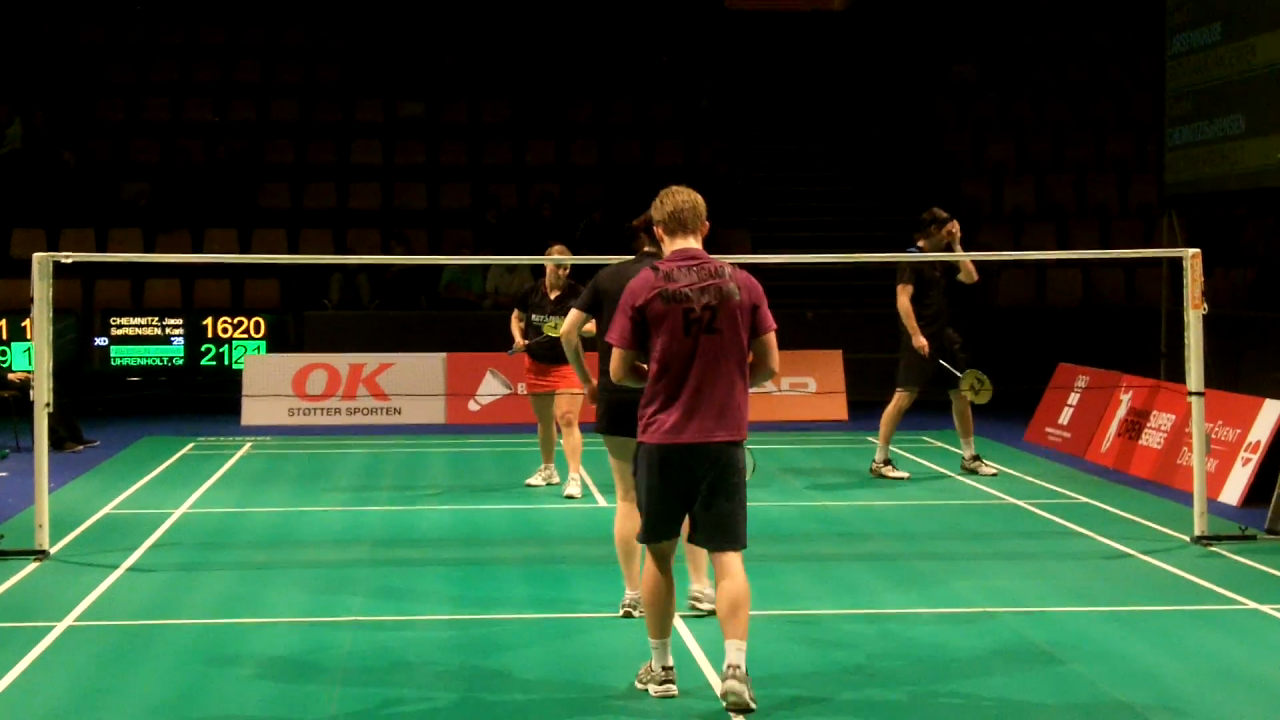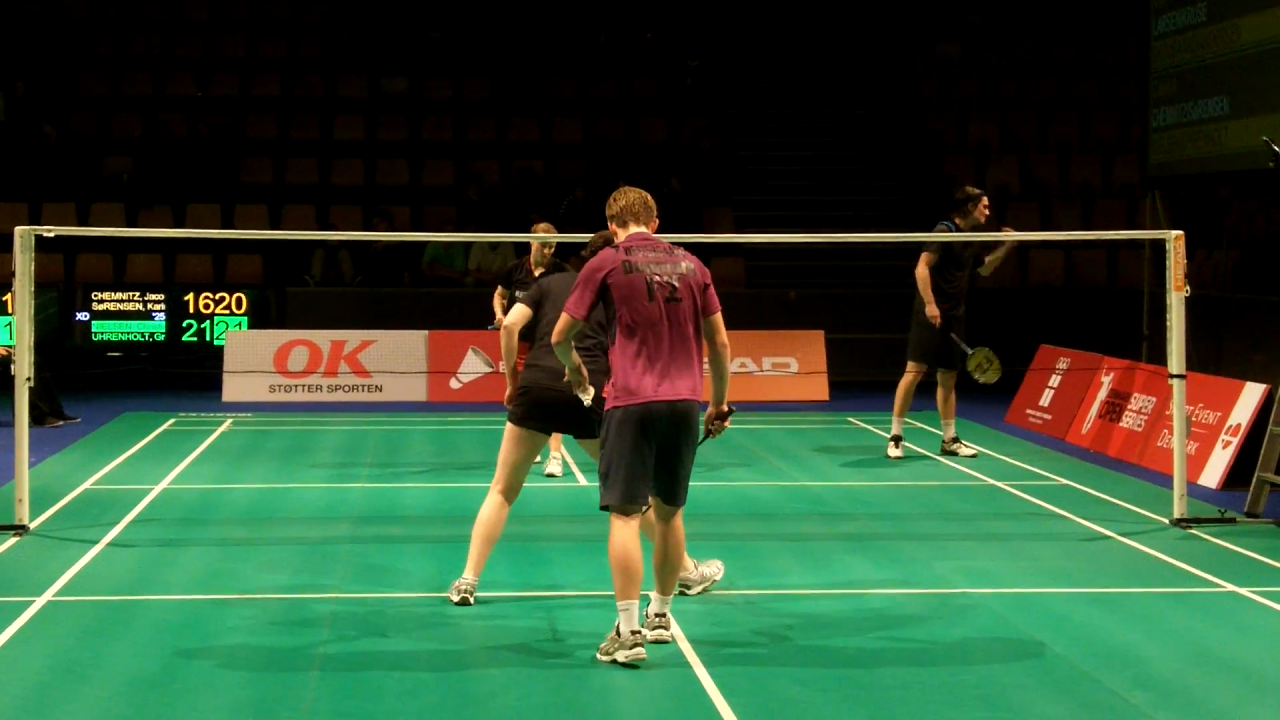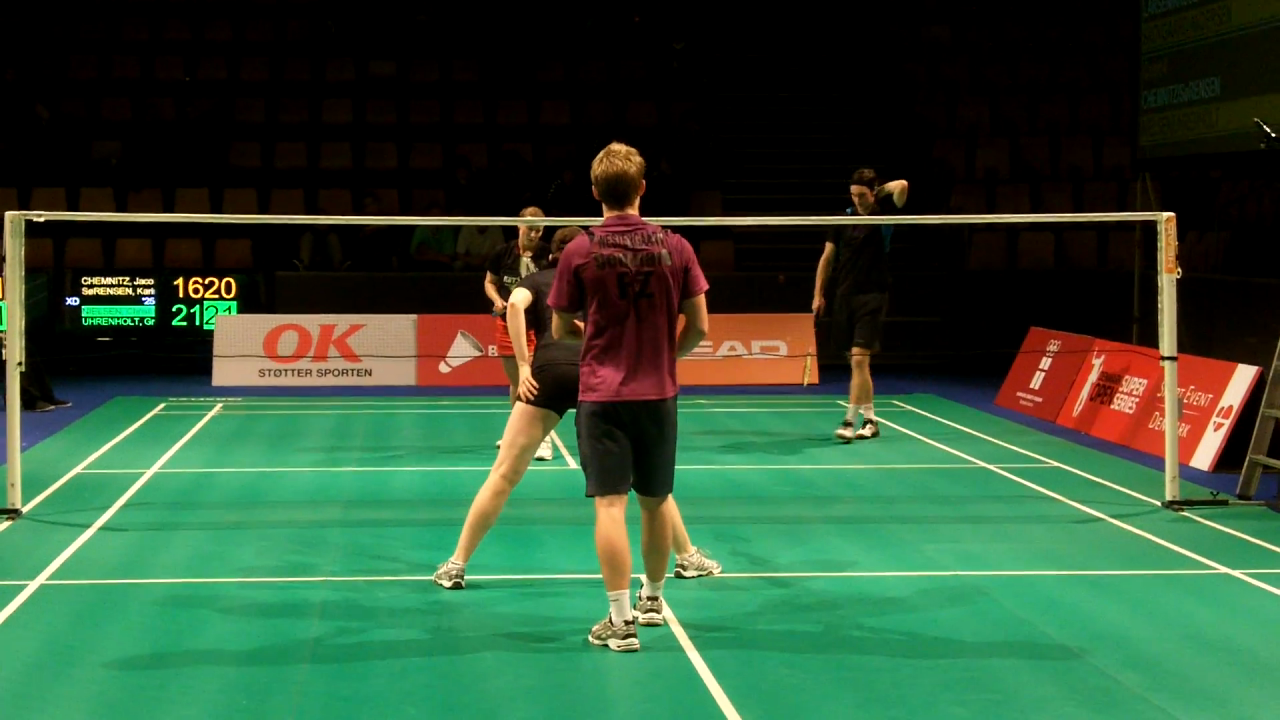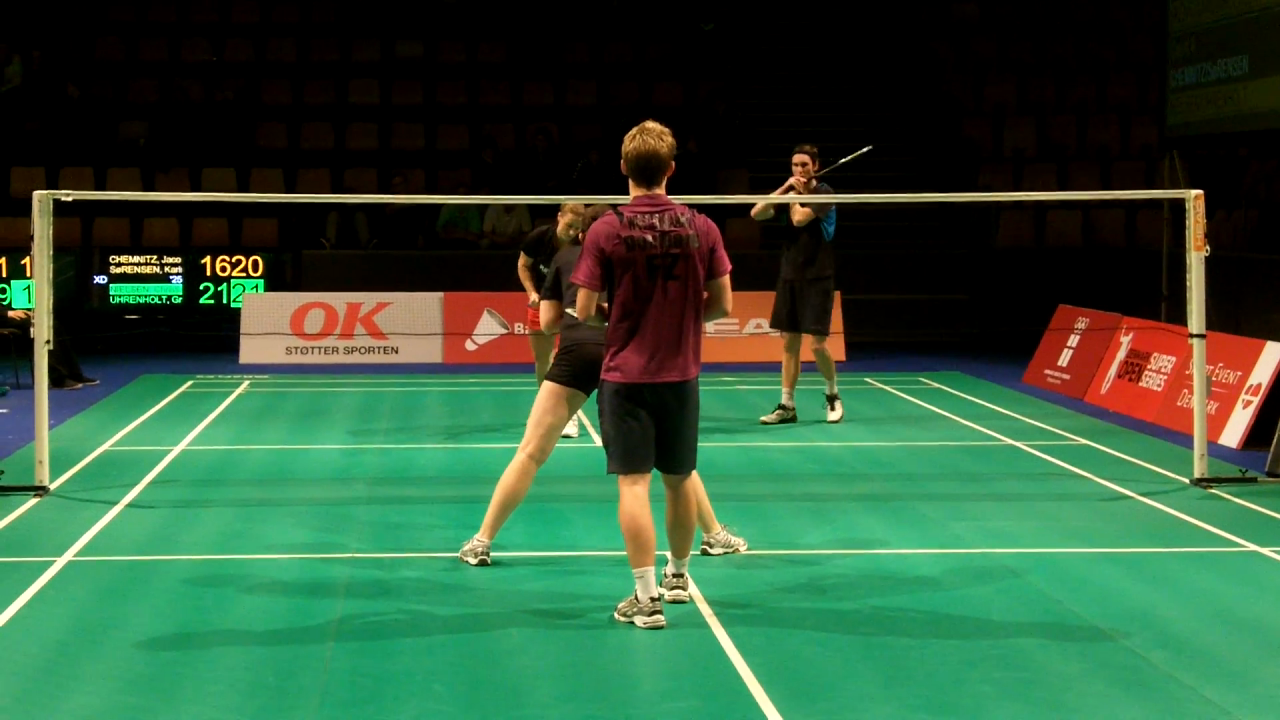
dt=1s
person 1, frame 1
left shoulder: (643, 286)
right shoulder: (744, 284)
left elbow: (619, 372)
right elbow: (768, 367)
left hip: (661, 440)
right hip: (723, 440)
left knee: (659, 554)
right knee: (728, 557)
left ankle: (661, 668)
right ankle: (735, 669)
person 1, frame 2
left shoulder: (606, 263)
right shoulder: (691, 265)
left elbow: (560, 337)
right elbow: (720, 343)
left wrist: (574, 366)
right wrist: (719, 403)
left hip: (632, 402)
right hip: (685, 402)
left knee: (625, 512)
right knee: (668, 510)
left ankle: (629, 631)
right ankle: (660, 614)
person 1, frame 3
left shoulder: (579, 251)
right shoulder: (675, 247)
left elbow: (560, 330)
right elbow: (699, 327)
left hip: (602, 395)
right hip: (658, 394)
left knee: (610, 504)
right knee: (655, 501)
left ankle: (621, 620)
right ankle: (652, 599)
person 1, frame 4
left shoulder: (606, 230)
right shoulder: (702, 227)
left elbow: (585, 311)
right elbow: (721, 305)
left hip: (626, 376)
right hip: (680, 375)
left knee: (633, 483)
right knee: (679, 479)
left ankle: (646, 598)
right ankle: (678, 576)
person 2, frame 1
left shoulder: (607, 276)
left elbow: (567, 332)
left wrist: (587, 382)
left hip: (614, 399)
left knee: (628, 499)
left ankle: (633, 594)
right ankle: (699, 588)
person 2, frame 2
left shoulder: (555, 281)
left elbow: (510, 324)
left wrist: (512, 379)
left hip: (536, 388)
right hip: (587, 393)
left knee: (502, 491)
left ankle: (466, 582)
right ankle: (688, 573)
person 2, frame 3
left shoulder: (537, 280)
left elbow: (515, 304)
left wrist: (523, 364)
left hip: (551, 371)
left knee: (505, 473)
left ankle: (456, 565)
right ankle: (688, 557)
person 2, frame 4
left shoulder: (564, 257)
left elbow: (547, 322)
left hip: (577, 351)
left knee: (531, 453)
left ankle: (481, 543)
right ankle: (714, 535)
person 3, frame 1
left shoulder: (942, 258)
right shoulder: (911, 259)
left elbow: (970, 277)
right elbow: (902, 300)
left wrist: (957, 247)
right wrist: (915, 335)
left hip: (944, 336)
right hip: (919, 340)
left knee: (961, 395)
right knee: (903, 399)
left ankle: (970, 457)
right ankle: (880, 461)
person 3, frame 2
left shoulder: (971, 241)
right shoulder: (943, 232)
left elbow: (985, 268)
right elbow: (922, 268)
left wrist: (1005, 248)
right wrist: (929, 304)
left hip: (955, 317)
right hip: (932, 314)
left knee: (948, 378)
right knee: (915, 372)
left ankle: (949, 439)
right ankle: (896, 436)
person 3, frame 3
left shoulder: (884, 213)
left elbow: (902, 186)
right elbow: (827, 258)
left wrist: (879, 191)
right wrist: (818, 294)
left hip: (872, 297)
right hip: (845, 298)
left knee: (860, 359)
right knee: (855, 361)
left ankle: (850, 421)
right ankle: (869, 419)
person 3, frame 4
left shoulder: (824, 193)
right shoulder: (790, 194)
left elbow: (799, 219)
right elbow: (756, 213)
left wrist: (793, 198)
right wrist: (785, 187)
left hip: (817, 280)
right hip: (789, 278)
left knee: (817, 345)
right knee: (789, 344)
left ankle: (832, 394)
right ankle: (787, 406)
person 4, frame 1
left shoulder: (578, 293)
right shoulder: (531, 292)
left elbow: (594, 326)
right elbow: (516, 318)
left wrist: (579, 328)
right wrist: (518, 338)
left hip: (568, 365)
right hip: (536, 365)
left knee: (568, 420)
right knee: (544, 421)
left ankle: (574, 477)
right ankle: (548, 470)
person 4, frame 2
left shoulder: (562, 272)
right shoulder: (515, 269)
right elbow: (499, 295)
right wrist: (499, 314)
right hip: (520, 342)
left ankle: (555, 456)
person 4, frame 3
left shoulder: (547, 256)
right shoulder: (502, 254)
right elbow: (489, 282)
right wrist: (497, 301)
right hip: (507, 324)
right knee: (515, 382)
left ankle: (544, 439)
person 4, frame 4
right shoulder: (538, 237)
right elbow: (523, 265)
right wrist: (532, 293)
right hip: (542, 302)
right knee: (541, 358)
left ankle: (571, 416)
